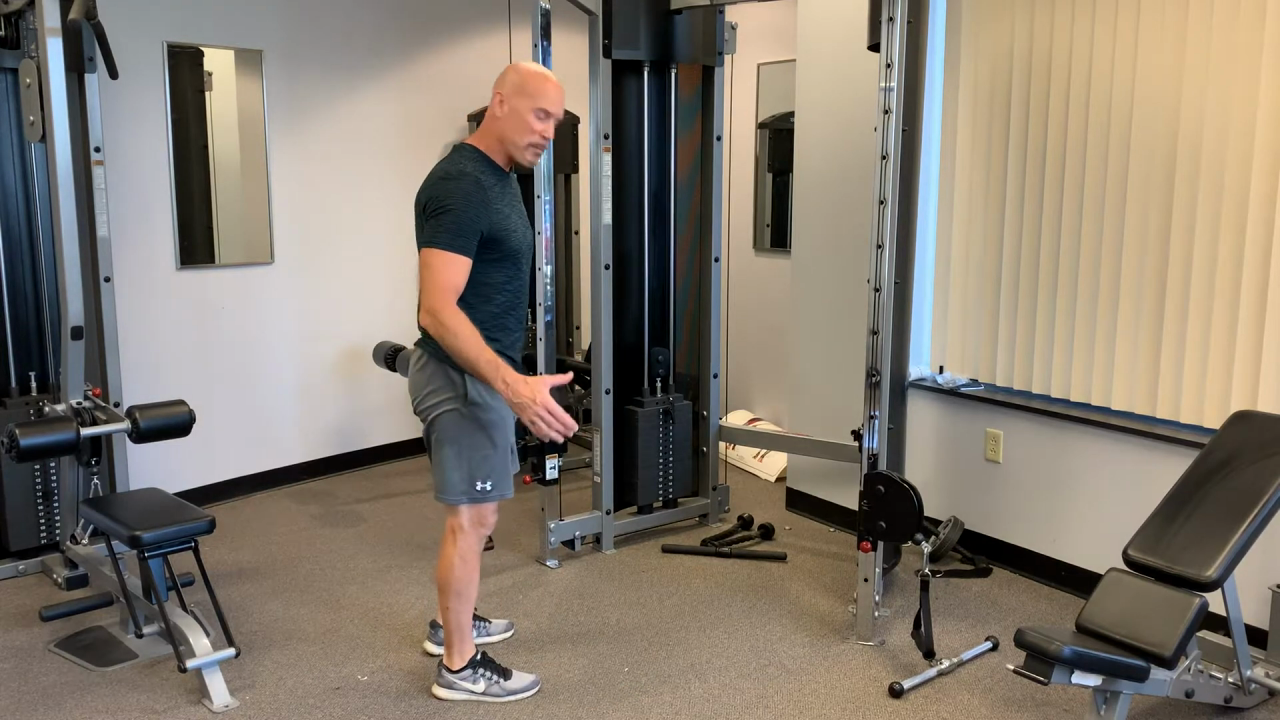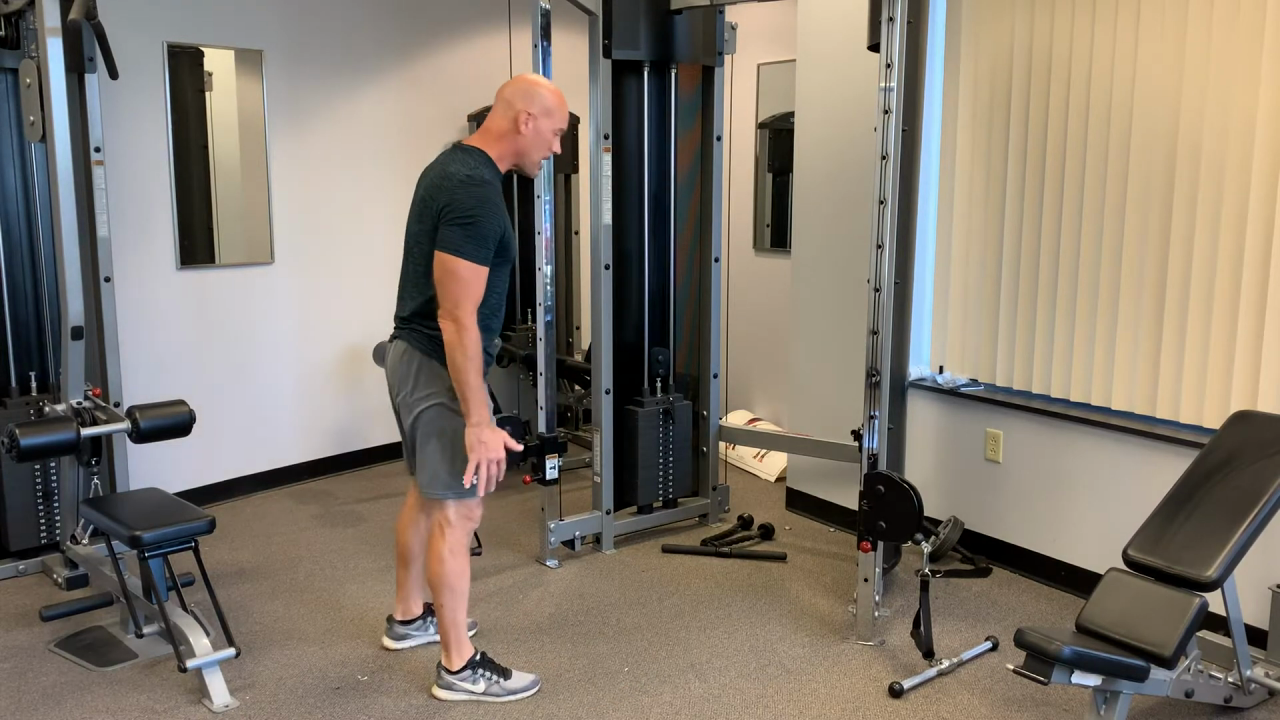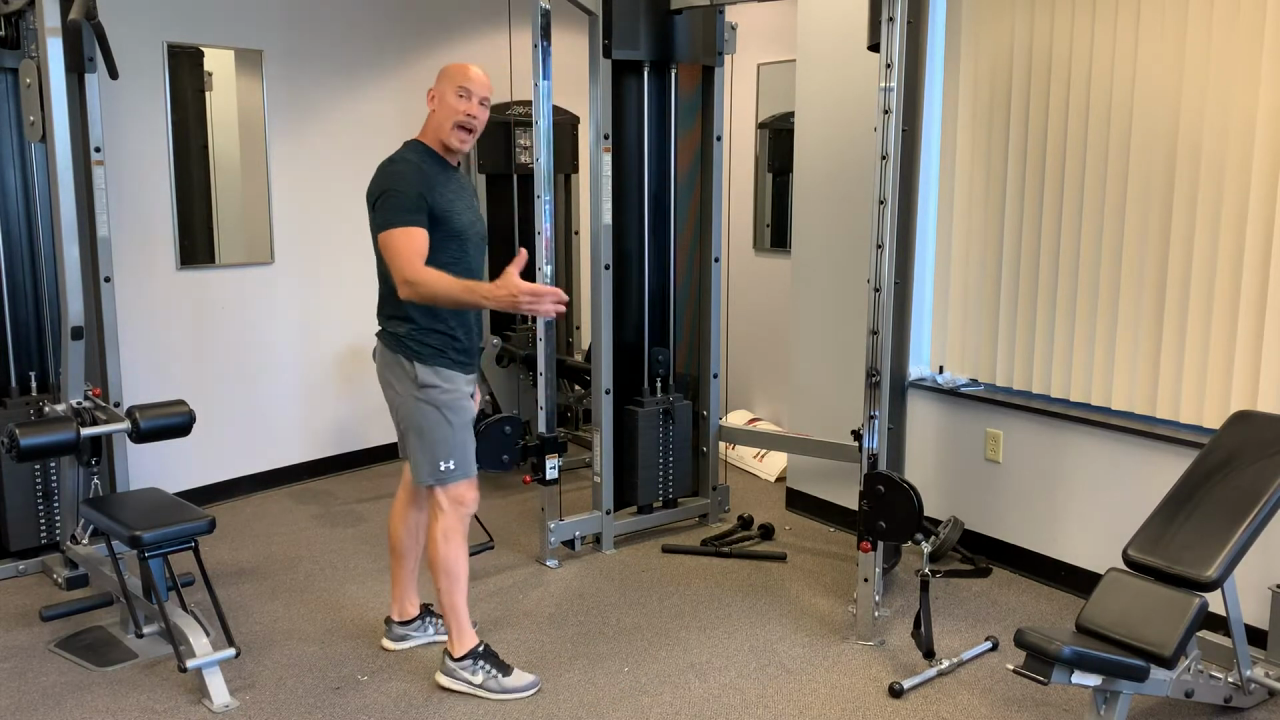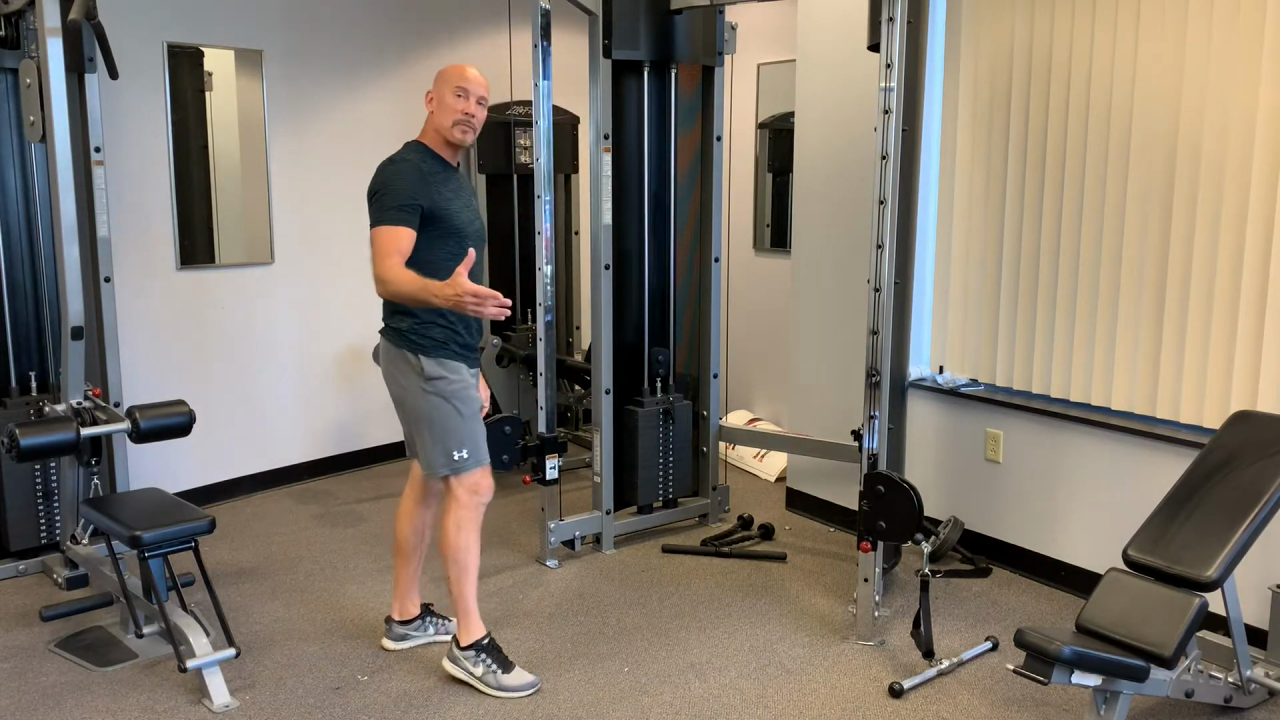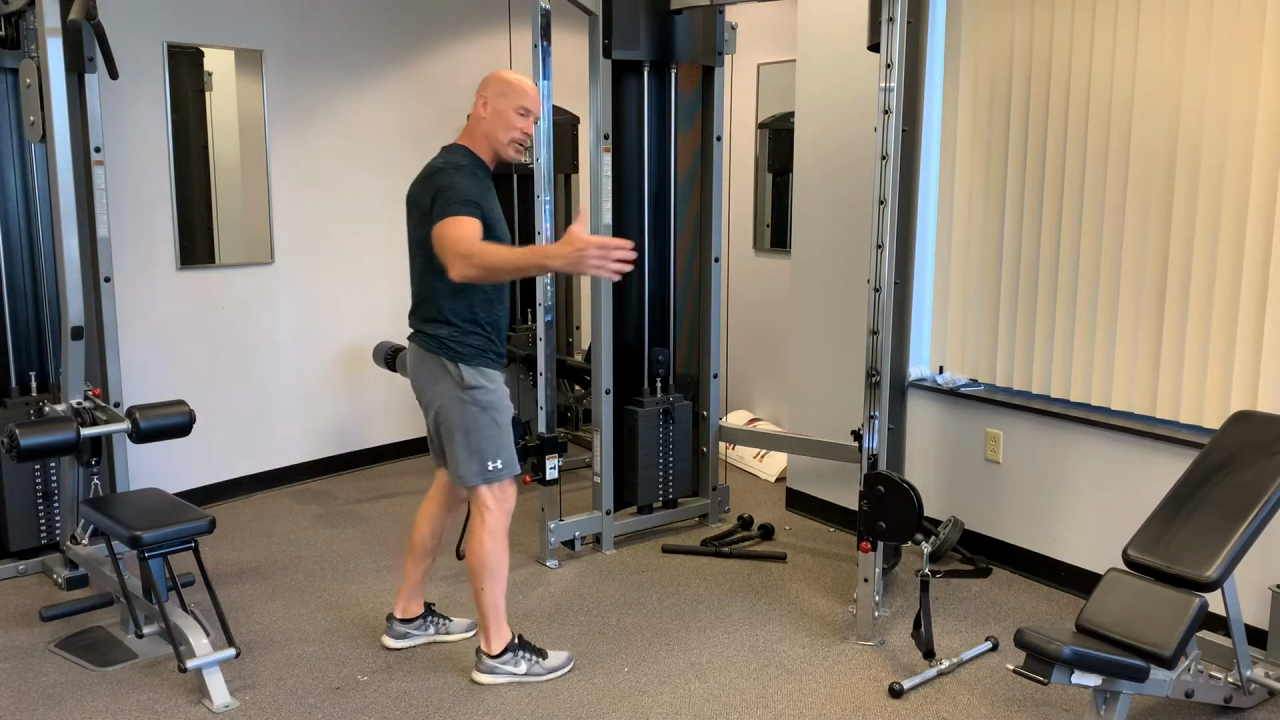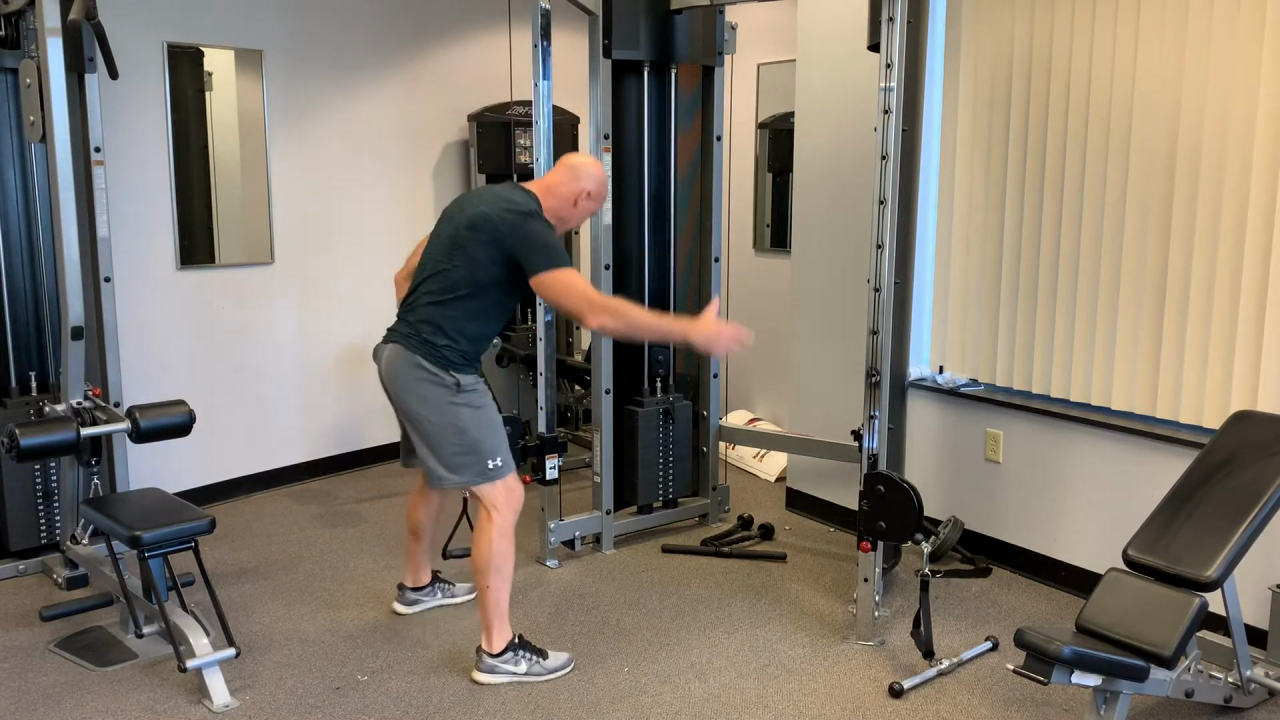
dt=0.5s
person 1, frame 1
left shoulder: (494, 177)
right shoulder: (461, 187)
right elbow: (437, 310)
left wrist: (510, 378)
right wrist: (515, 385)
left hip: (475, 372)
right hip: (462, 376)
left knee: (472, 510)
right knee: (473, 517)
left ankle: (452, 621)
right ankle: (460, 666)
person 1, frame 2
left shoulder: (454, 167)
right shoulder: (477, 194)
right elbow: (458, 320)
right wrist: (478, 422)
left hip: (414, 354)
right hip: (437, 367)
left knee: (427, 494)
right knee: (458, 511)
left ankle: (408, 616)
right ankle: (459, 665)
person 1, frame 3
left shoulder: (456, 180)
right shoulder: (402, 175)
right elbow: (410, 280)
left wrist: (467, 363)
right wrist: (497, 296)
left hip: (444, 360)
right hip: (421, 363)
left knee: (419, 485)
right knee: (456, 499)
left ankle: (406, 616)
right ankle: (464, 654)
person 1, frame 4
left shoulder: (456, 180)
right shoulder: (403, 174)
right elbow: (388, 275)
left wrist: (473, 365)
right wrist: (446, 295)
left hip: (449, 356)
right hip: (425, 357)
left knee: (429, 482)
right knee: (472, 487)
left ankle: (406, 616)
right ankle: (470, 642)
person 1, frame 5
left shoulder: (465, 174)
right shoulder: (451, 177)
right elbow: (461, 264)
right wrist: (560, 257)
left hip: (447, 355)
right hip: (458, 362)
left knee: (451, 487)
right knee: (493, 498)
left ankle: (409, 615)
right ankle: (497, 649)
person 1, frame 6
left shoulder: (483, 201)
right shoulder: (525, 226)
left elbow: (405, 278)
right elbow: (595, 313)
right wrist: (688, 330)
left hip: (403, 355)
right hip: (437, 371)
left knee: (438, 476)
right knee: (501, 498)
left ankle: (417, 584)
right ankle: (498, 648)
